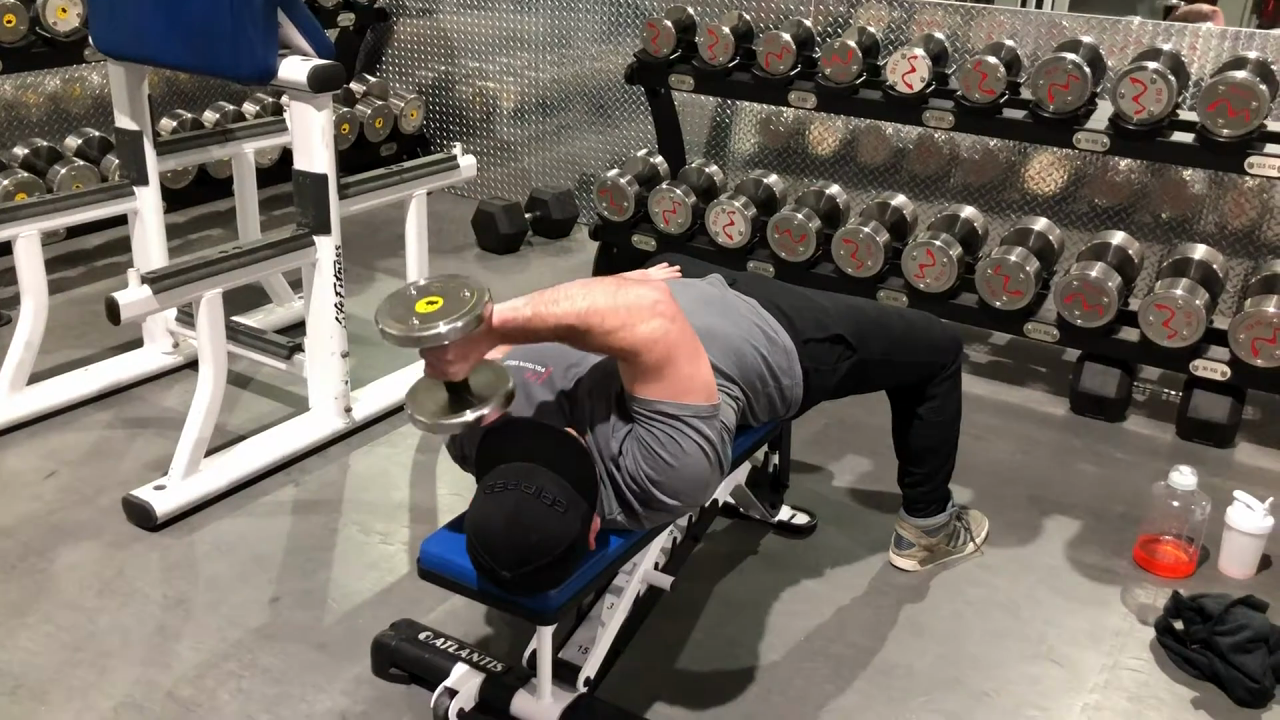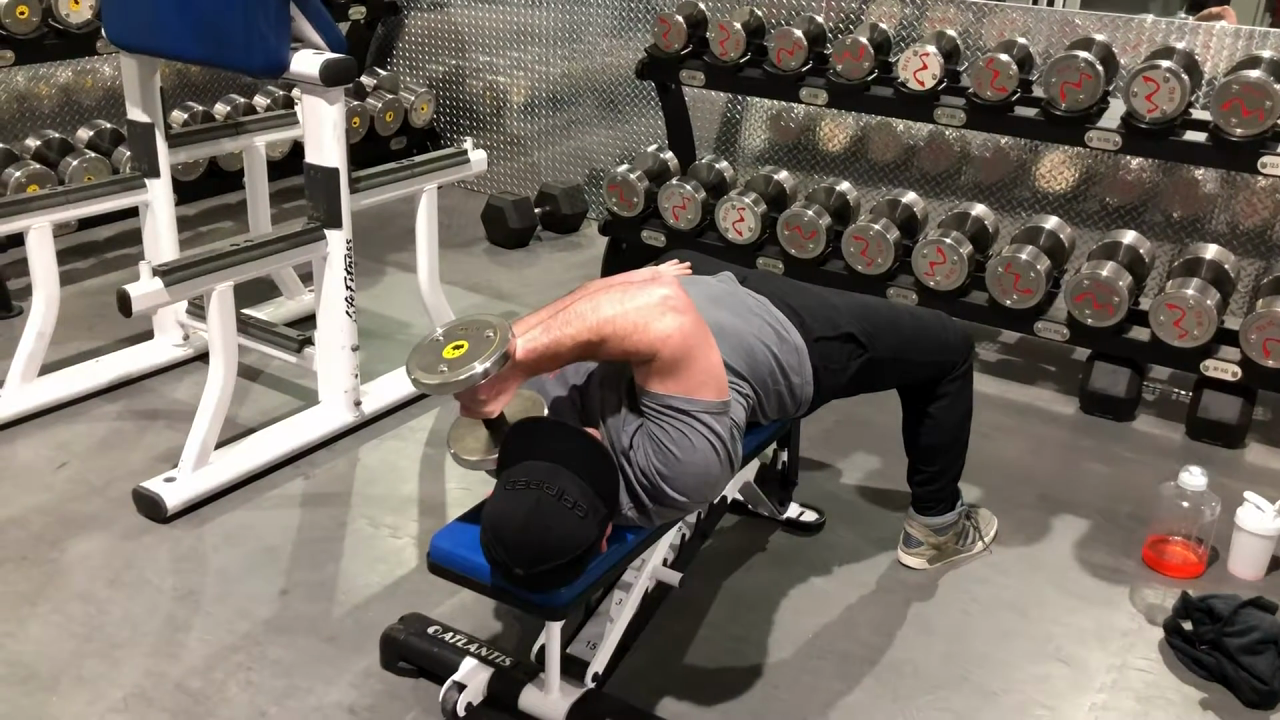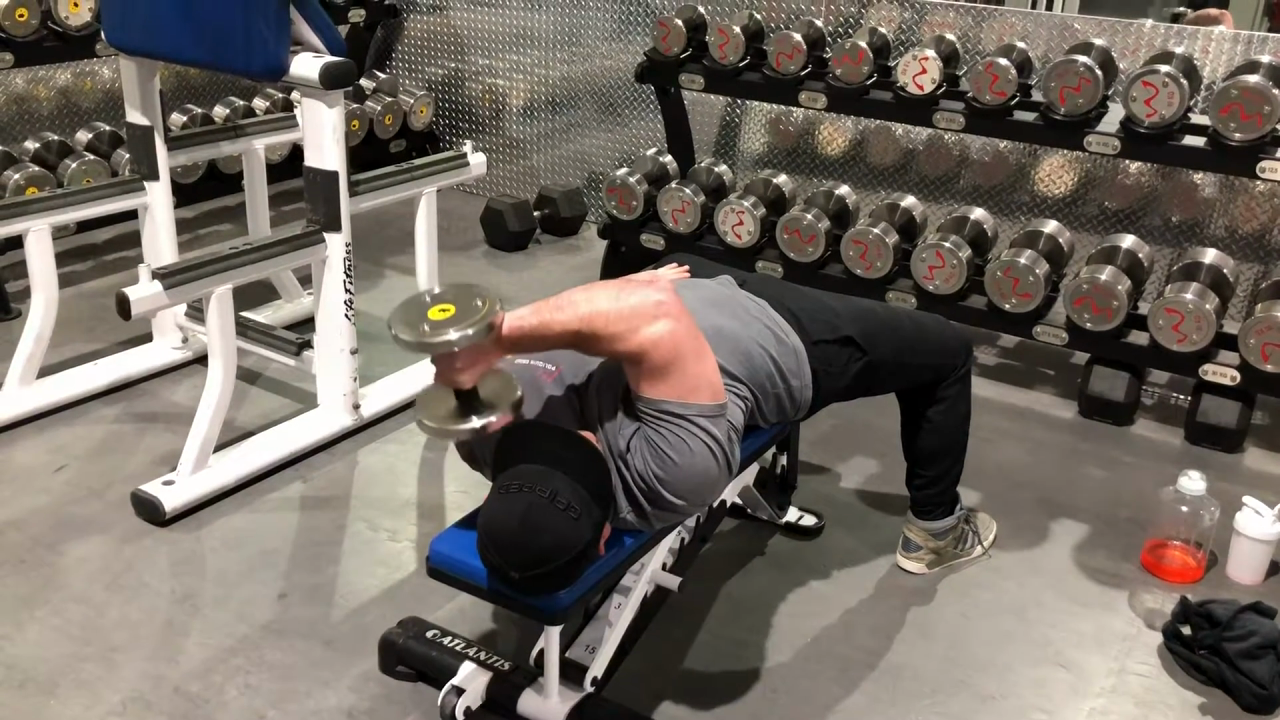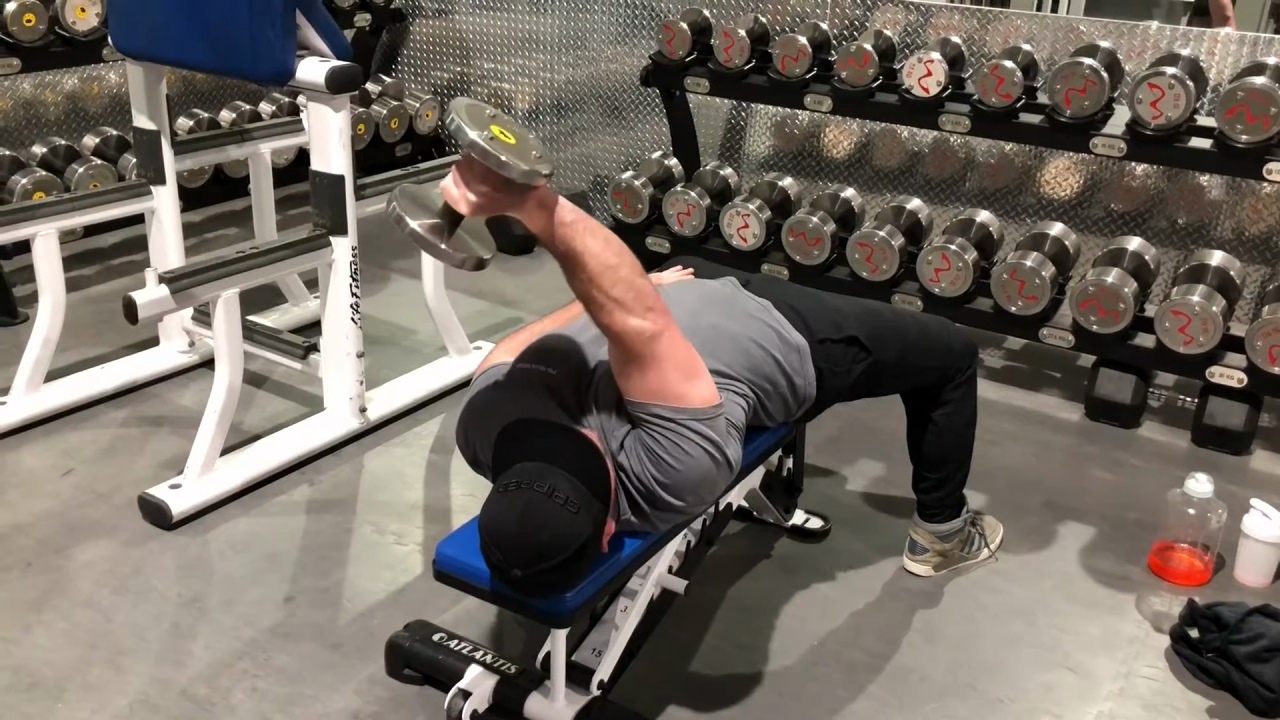
dt=1s
person 1, frame 1
left shoulder: (469, 428)
right shoulder: (663, 475)
left elbow: (504, 340)
right elbow: (648, 313)
left wrist: (620, 281)
right wrist: (485, 326)
right knee: (937, 348)
right ankle: (926, 526)
person 1, frame 2
left shoulder: (496, 416)
right shoulder: (676, 471)
right elbow: (665, 312)
left wrist: (632, 280)
right wrist: (517, 364)
right knee: (948, 346)
right ankle: (934, 526)
person 1, frame 3
left shoulder: (482, 430)
right shoulder: (675, 472)
left elbow: (507, 341)
right elbow: (654, 314)
right wrist: (492, 334)
right knee: (947, 351)
right ankle: (934, 530)
person 1, frame 4
left shoulder: (480, 424)
right shoulder: (672, 471)
left elbow: (509, 350)
right elbow: (638, 324)
left wrist: (615, 293)
right wrist: (529, 203)
right knee: (952, 354)
right ankle: (940, 532)
